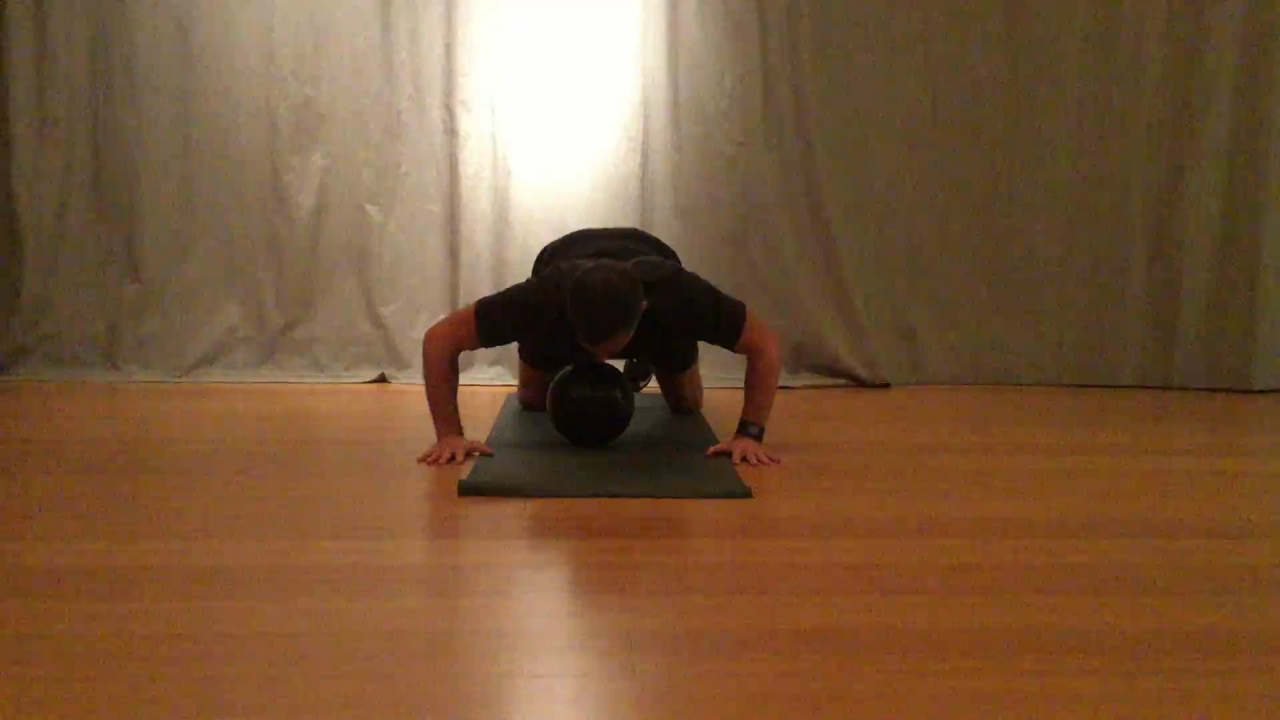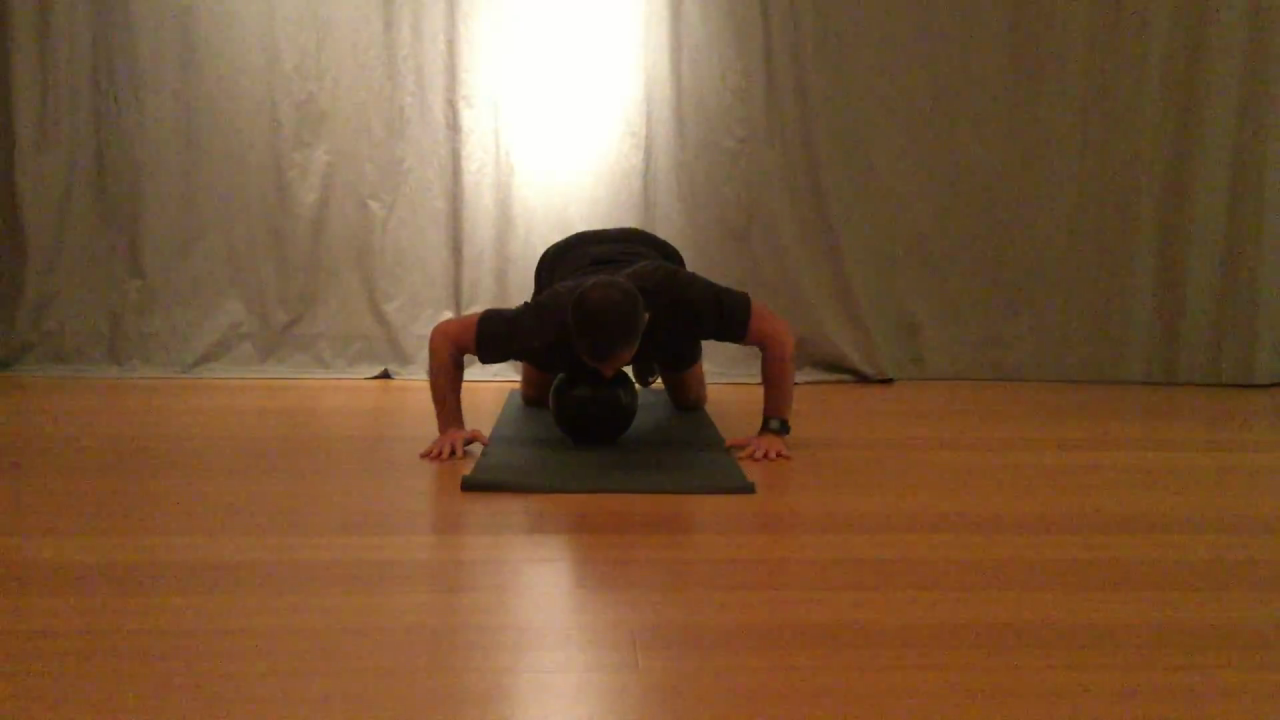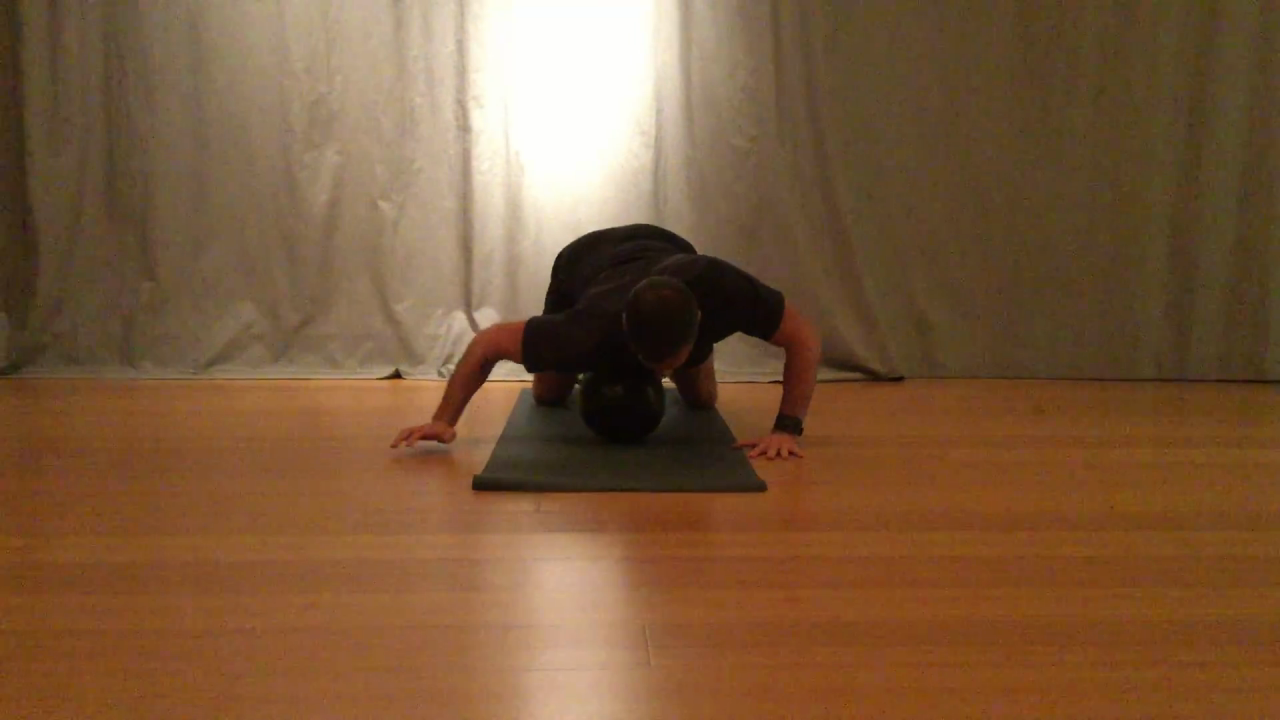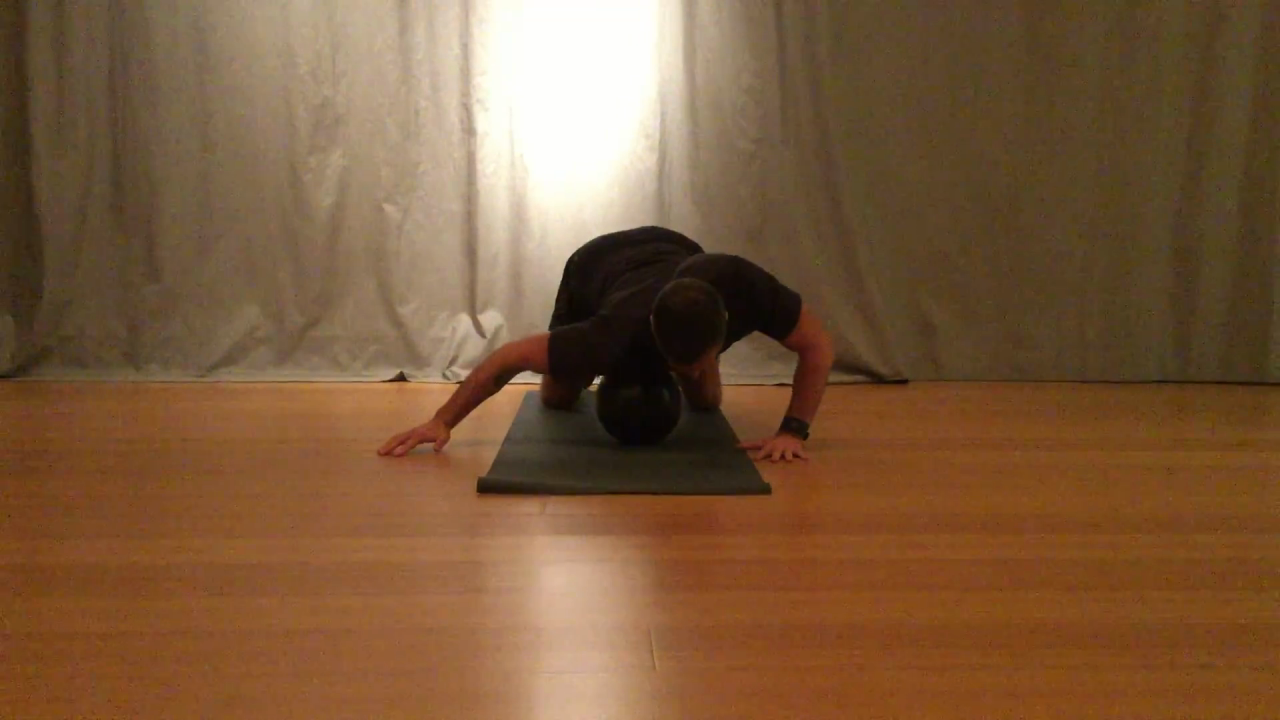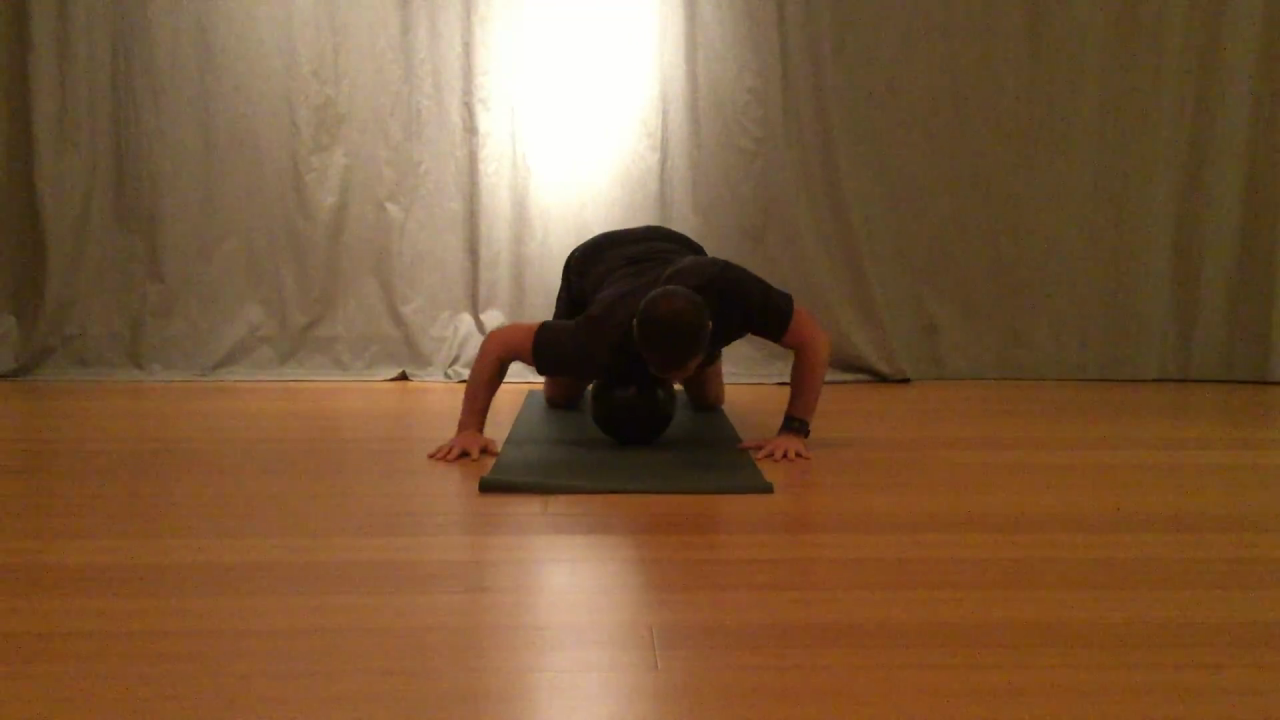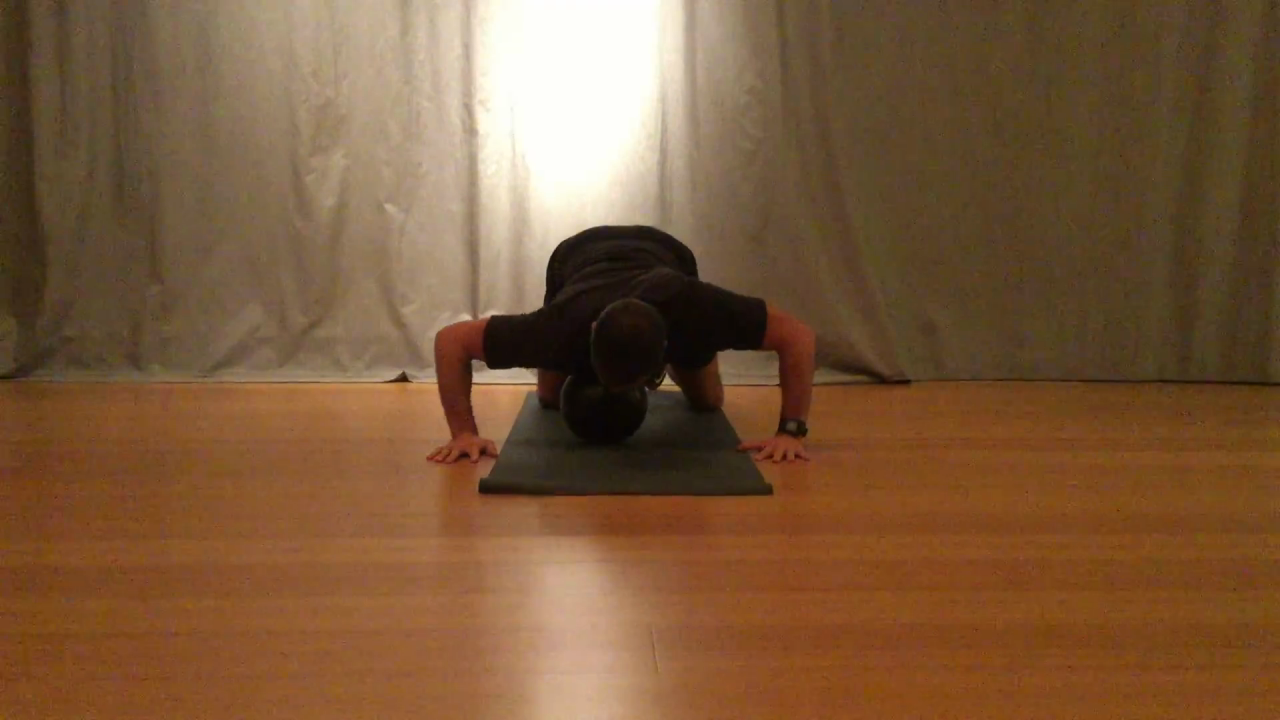
dt=0.7s
person 1, frame 1
left shoulder: (676, 292)
right shoulder: (543, 297)
left elbow: (765, 346)
right elbow: (439, 339)
left wrist: (750, 432)
right wrist: (448, 433)
left hip: (652, 283)
left knee: (687, 402)
right knee: (533, 399)
left ankle: (645, 363)
person 1, frame 2
left shoulder: (677, 296)
right shoulder: (548, 321)
left elbow: (779, 336)
right elbow: (444, 336)
left wrist: (773, 429)
right wrist: (450, 426)
left hip: (649, 256)
left knee: (691, 399)
right knee: (535, 396)
left ankle: (651, 364)
person 1, frame 3
left shoulder: (718, 287)
right shoulder: (592, 327)
left elbow: (804, 340)
right elbow: (487, 342)
left wrist: (787, 428)
right wrist: (444, 420)
left hip: (664, 251)
right hip: (582, 263)
left knee: (702, 398)
right knee: (549, 395)
right ankle: (584, 360)
person 1, frame 4
left shoulder: (741, 286)
right shoulder: (620, 332)
left elbow: (818, 346)
right elbow: (512, 355)
left wrist: (793, 430)
right wrist: (442, 421)
left hip: (673, 254)
right hip: (594, 268)
left knee: (707, 400)
right knee: (556, 398)
right ankle: (593, 369)
person 1, frame 5
left shoulder: (727, 290)
right shoulder: (604, 337)
left elbow: (814, 342)
right elbow: (498, 341)
left wrist: (794, 429)
right wrist: (470, 428)
left hip: (675, 253)
right hip: (592, 264)
left knee: (709, 400)
right knee: (560, 398)
person 1, frame 6
left shoulder: (691, 307)
right shoulder: (561, 327)
left elbow: (798, 337)
right elbow: (449, 341)
left wrist: (791, 430)
right wrist: (463, 432)
left hip: (662, 256)
right hip: (578, 257)
left knee: (708, 400)
right knee: (551, 399)
left ankle: (669, 367)
